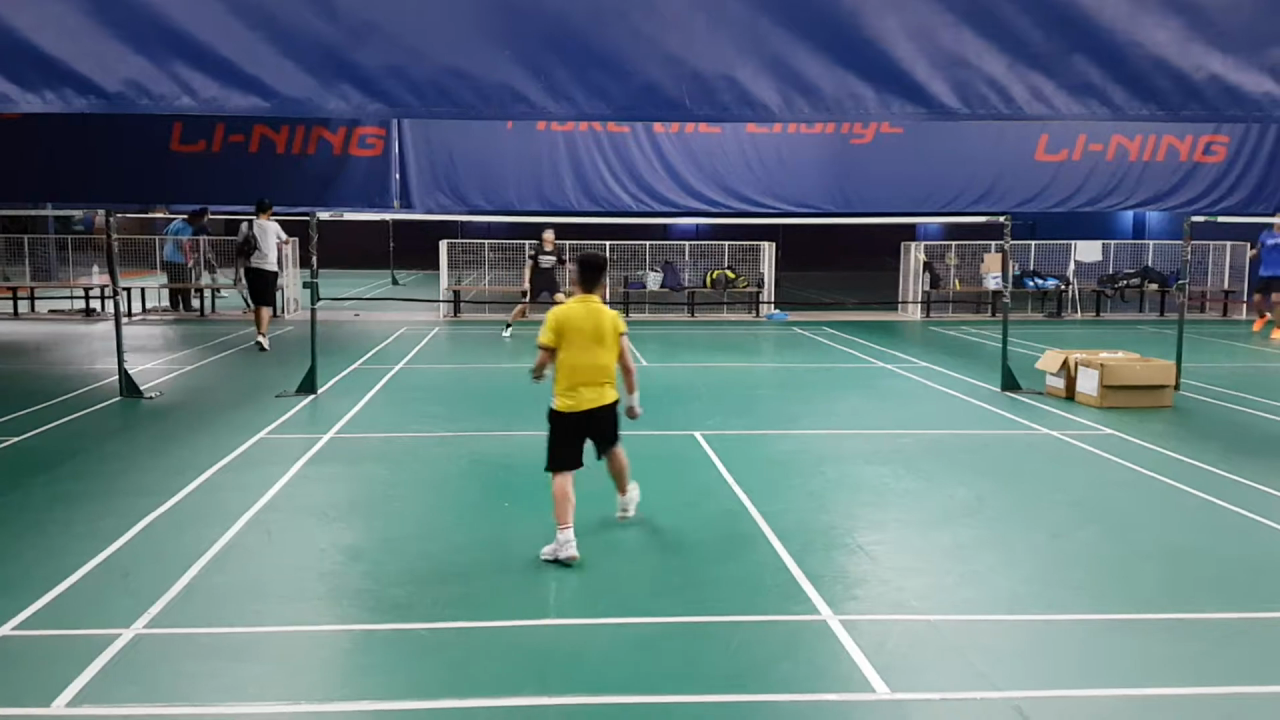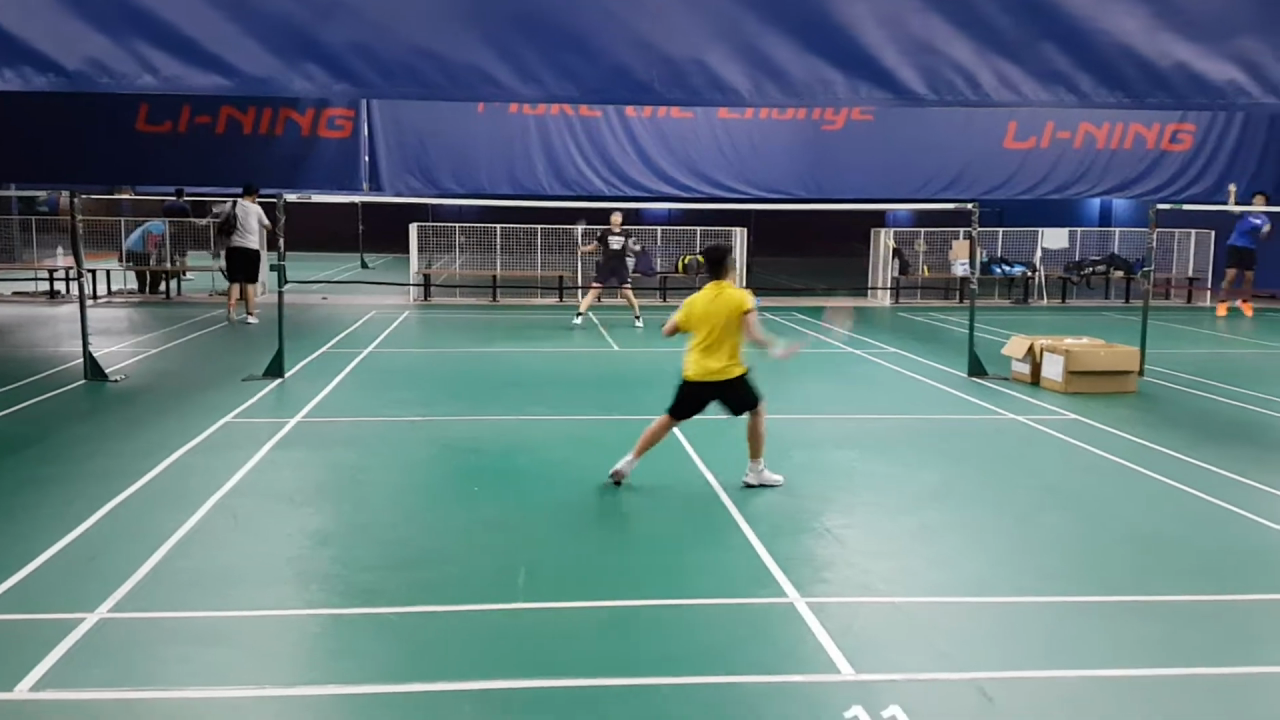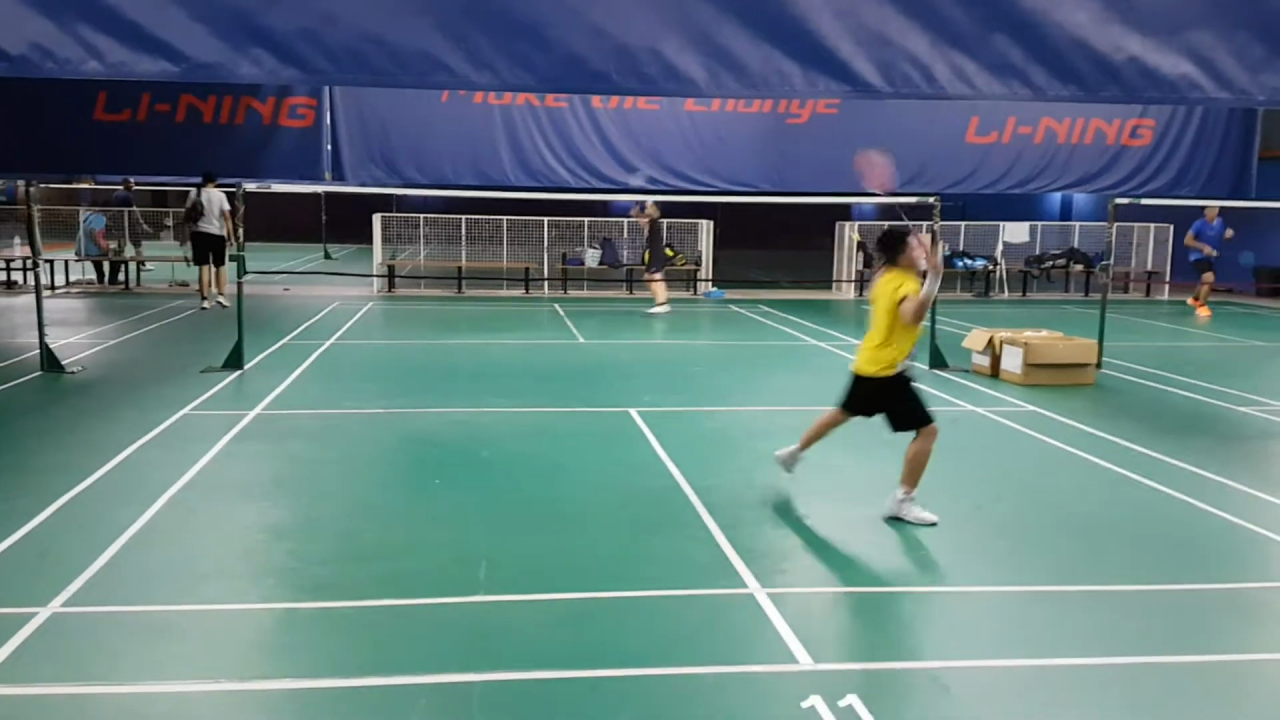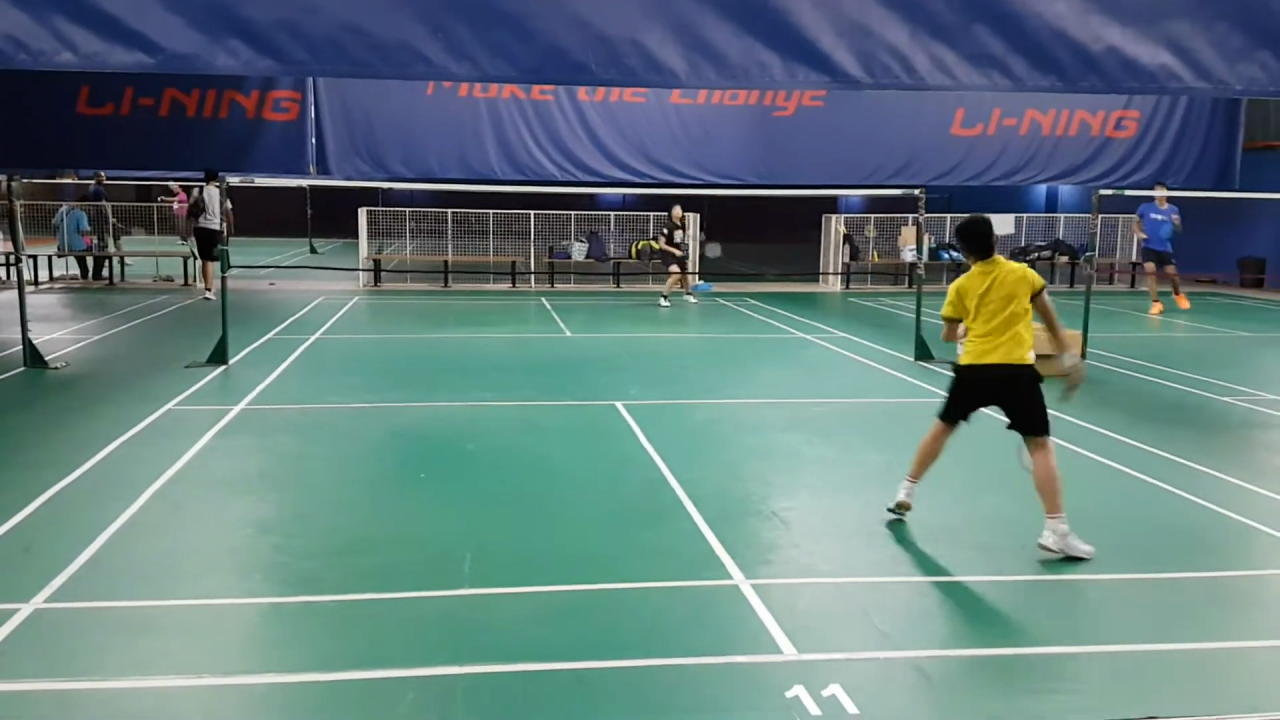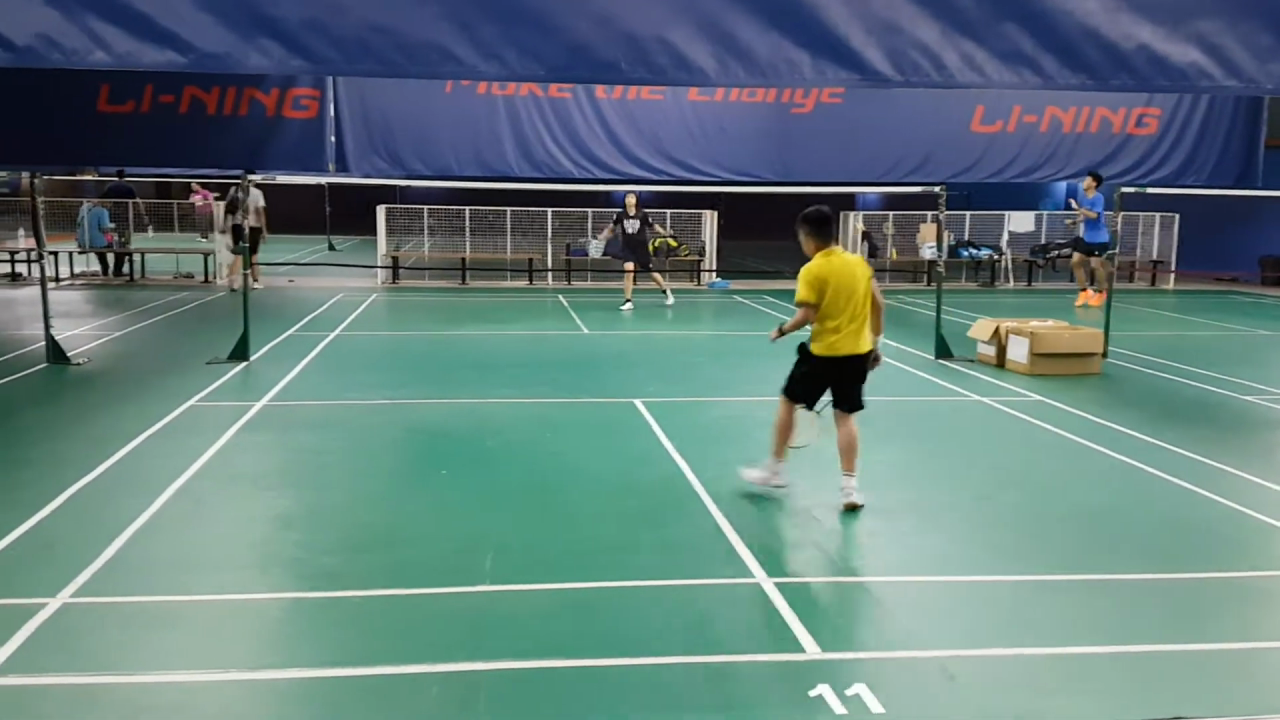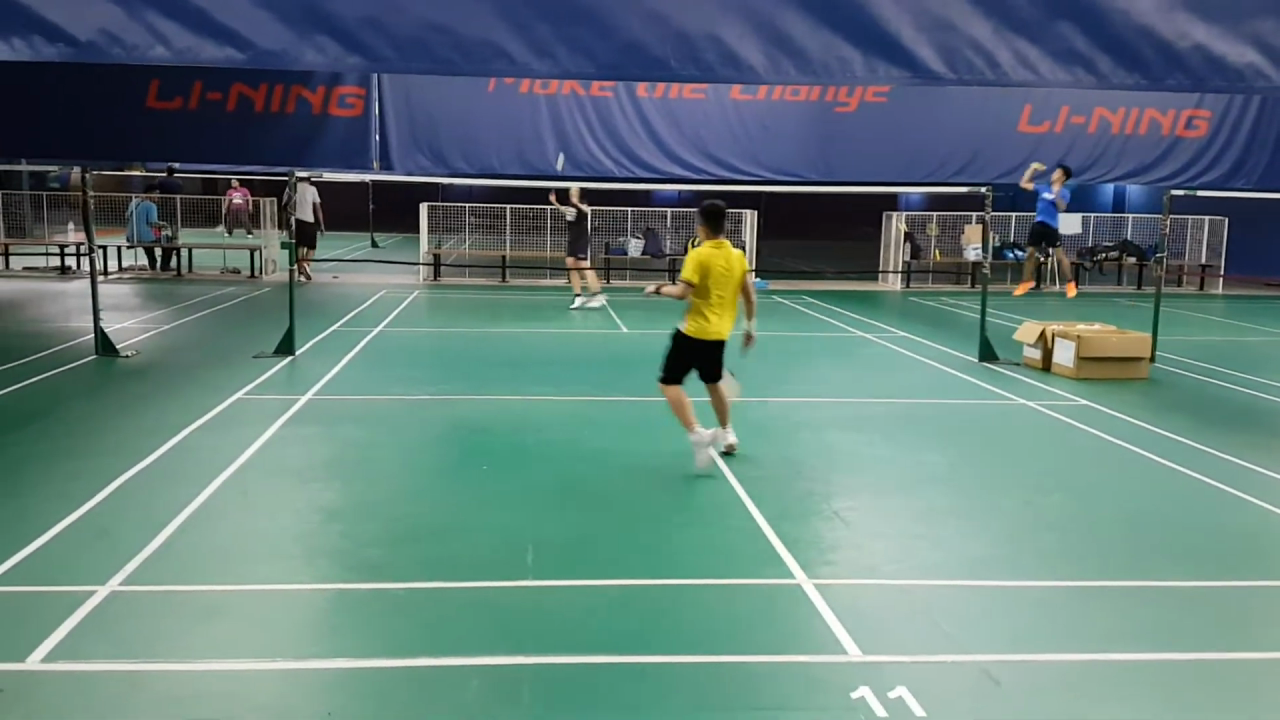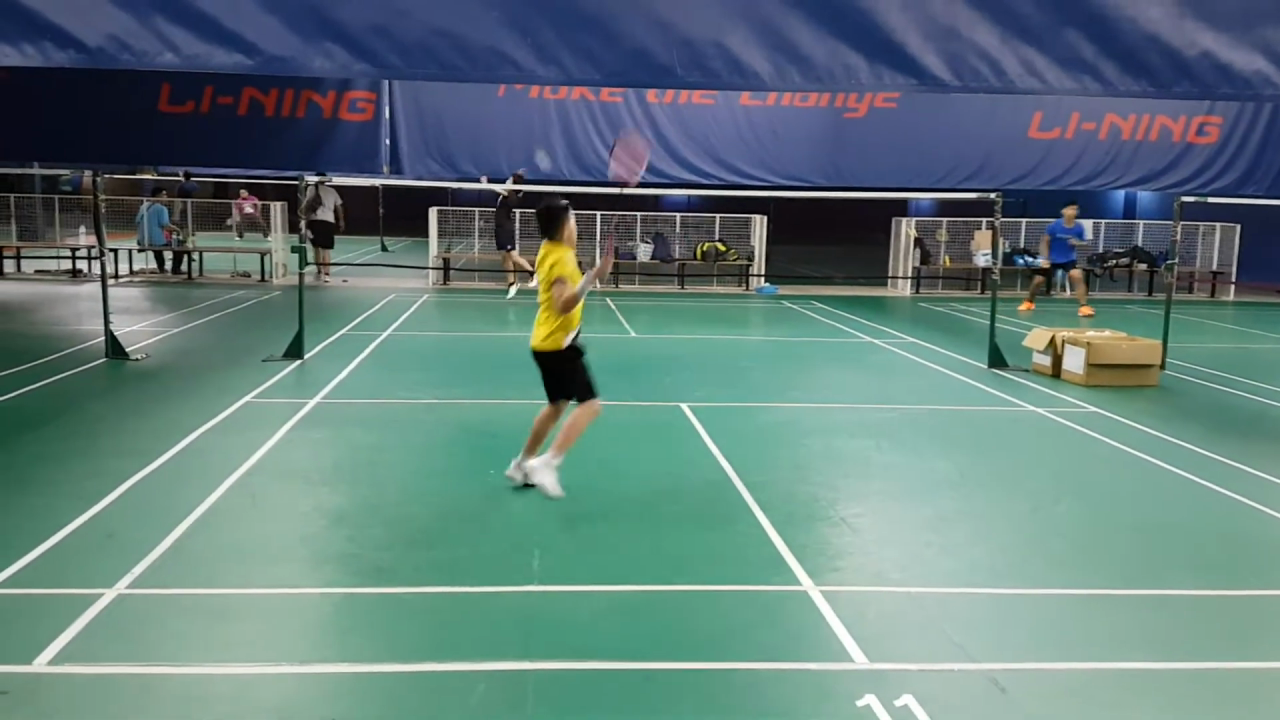
dt=0.7s
person 1, frame 1
left shoulder: (558, 315)
right shoulder: (611, 317)
left elbow: (543, 361)
right elbow: (627, 365)
left wrist: (537, 373)
right wrist: (633, 400)
left hip: (568, 406)
right hip: (604, 402)
left knee: (562, 472)
right knee: (612, 447)
left ankle: (565, 540)
right ankle: (626, 499)
person 1, frame 2
left shoulder: (694, 301)
right shoulder: (741, 297)
left elbow: (668, 331)
right elbow: (753, 335)
left wrist: (676, 318)
right wrist: (777, 348)
left hip: (694, 375)
right hip: (728, 375)
left knee: (670, 420)
right knee: (756, 411)
left ankle: (628, 463)
right ankle: (756, 470)
person 1, frame 3
left shoulder: (884, 278)
right shoulder: (907, 285)
right elbow: (913, 317)
right wrist: (933, 278)
left hip: (866, 366)
right hip: (885, 373)
left knee: (843, 414)
right knee: (927, 430)
left ankle: (792, 454)
right ankle: (903, 500)
person 1, frame 4
left shoulder: (961, 286)
right shoulder: (1024, 274)
left elbow: (947, 334)
right elbow: (1049, 317)
left wrist: (959, 332)
right wrist: (1068, 354)
left hip: (974, 368)
right hip: (1017, 368)
left knee: (943, 427)
right knee: (1039, 446)
left ankle: (906, 493)
right ankle: (1054, 529)
person 1, frame 5
left shoulder: (811, 271)
right shoulder: (858, 263)
left elbow: (806, 316)
right elbow: (877, 305)
left wrist: (782, 330)
right wrist: (874, 343)
left hip: (823, 352)
right hip: (858, 352)
left knee: (787, 403)
right knee: (845, 416)
left ankle: (773, 470)
right ankle: (850, 487)
person 1, frame 6
left shoulder: (698, 256)
right shoulder: (738, 256)
left elbow: (682, 292)
right elbow: (749, 297)
left wrist: (657, 289)
right wrist: (750, 328)
left hip: (694, 333)
right hip: (719, 334)
left knee: (669, 384)
right knee: (714, 383)
left ankle: (697, 434)
right ankle: (727, 434)
person 1, frame 7
left shoulder: (547, 252)
right shoulder: (561, 261)
right elbow: (562, 305)
left wrist: (561, 207)
right wrist: (592, 278)
left hip: (544, 345)
right hip: (558, 345)
left knee: (557, 406)
right knee: (589, 405)
left ankle: (523, 464)
right ankle: (546, 464)
